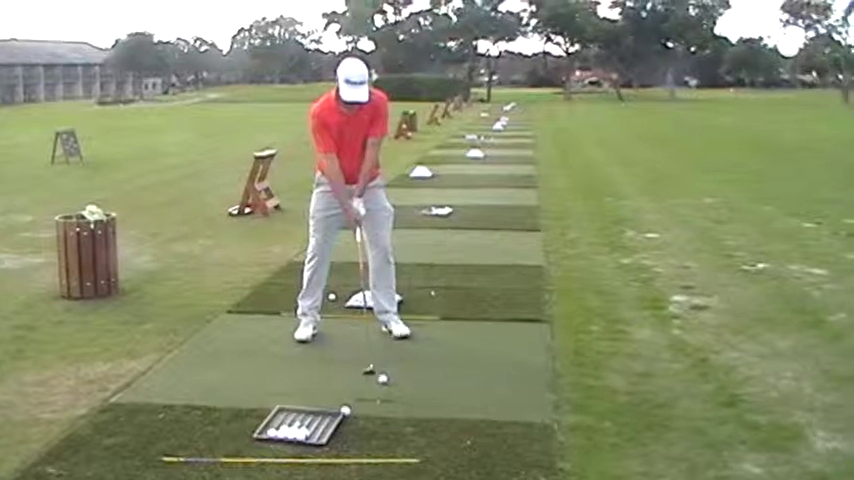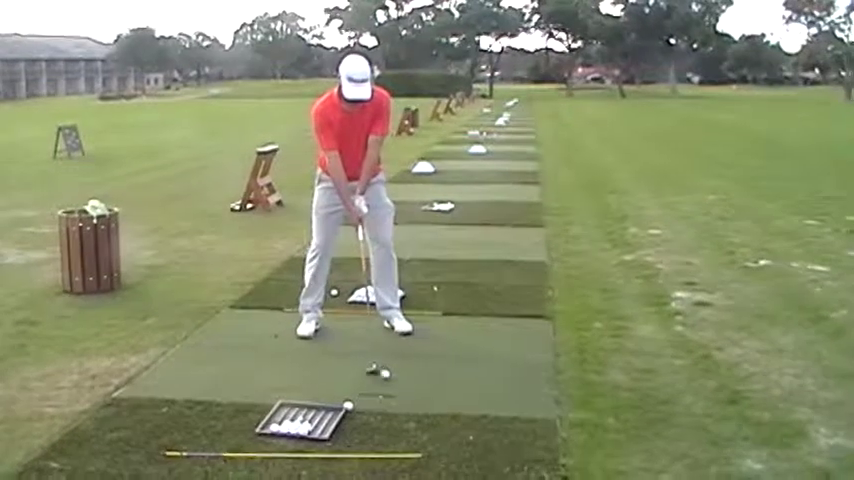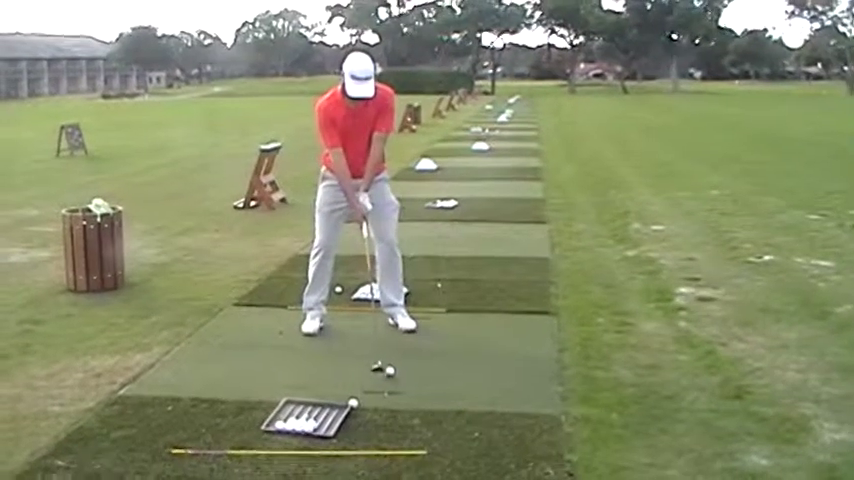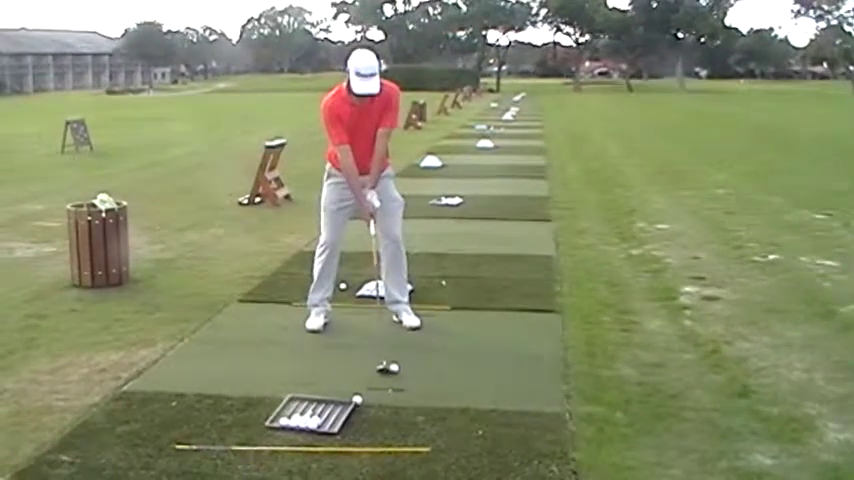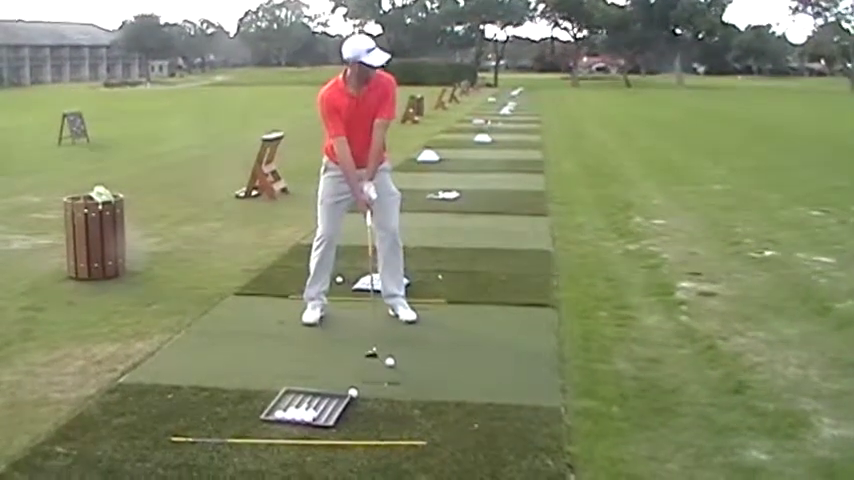
dt=0.5s
person 1, frame 1
left shoulder: (379, 103)
right shoulder: (320, 112)
left elbow: (372, 151)
right elbow: (330, 161)
left wrist: (359, 195)
right wrist: (346, 205)
left hip: (369, 184)
right hip: (330, 185)
left knee: (382, 249)
right knee: (318, 251)
left ankle: (388, 315)
right ankle: (308, 317)
person 1, frame 2
left shoulder: (381, 100)
right shoulder: (322, 109)
left elbow: (373, 149)
right elbow: (333, 159)
left wrist: (361, 194)
right wrist: (348, 204)
left hip: (370, 180)
right hip: (331, 182)
left knee: (383, 244)
right knee: (320, 247)
left ankle: (391, 311)
right ankle: (310, 313)
person 1, frame 3
left shoulder: (385, 97)
right shoulder: (325, 106)
left elbow: (377, 146)
right elbow: (336, 156)
left wrist: (364, 190)
right wrist: (352, 201)
left hip: (374, 178)
right hip: (335, 179)
left knee: (388, 242)
right knee: (324, 245)
left ankle: (395, 308)
right ankle: (314, 310)
person 1, frame 4
left shoulder: (390, 93)
right shoulder: (332, 104)
left elbow: (382, 142)
right elbow: (344, 153)
left wrist: (372, 187)
right wrist: (361, 198)
left hip: (379, 175)
right hip: (340, 177)
left knee: (393, 239)
right knee: (329, 241)
left ankle: (400, 305)
right ankle: (318, 307)
person 1, frame 5
left shoulder: (386, 84)
right shoulder: (328, 96)
left elbow: (379, 134)
right elbow: (340, 146)
left wrist: (369, 179)
right wrist: (356, 191)
left hip: (376, 168)
right hip: (337, 170)
left knee: (390, 232)
right knee: (326, 235)
left ankle: (396, 299)
right ankle: (315, 301)
